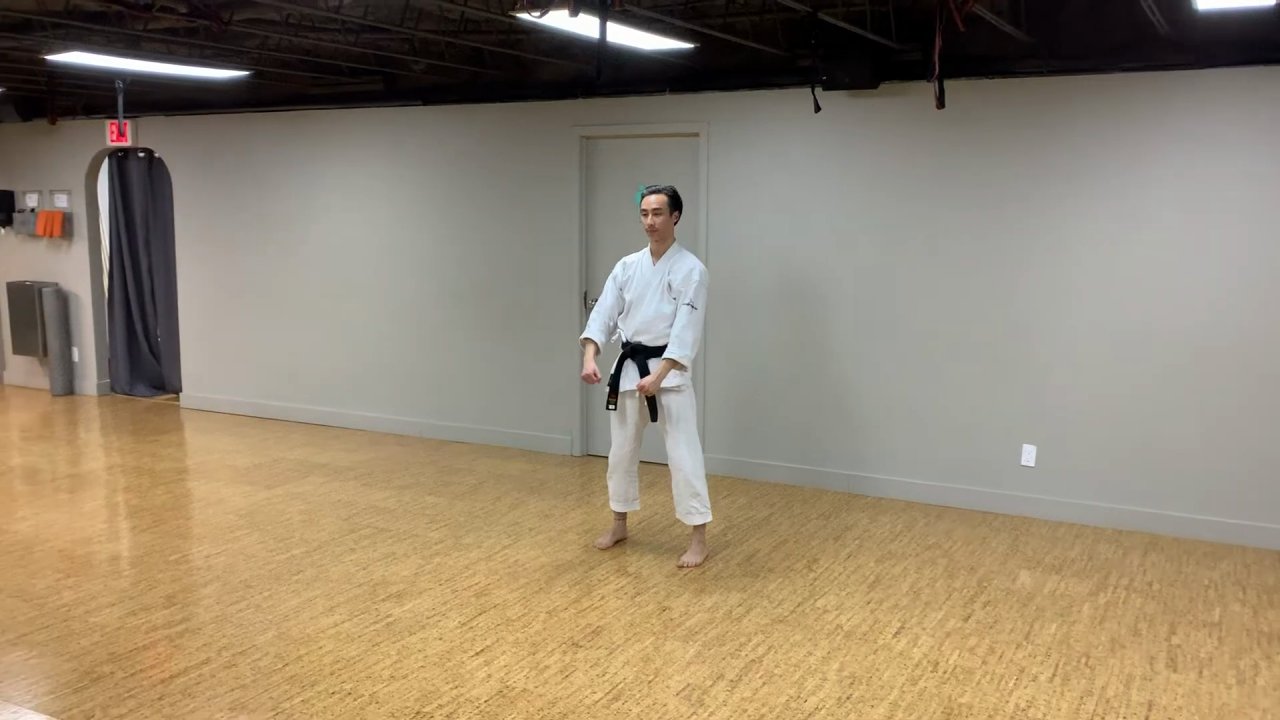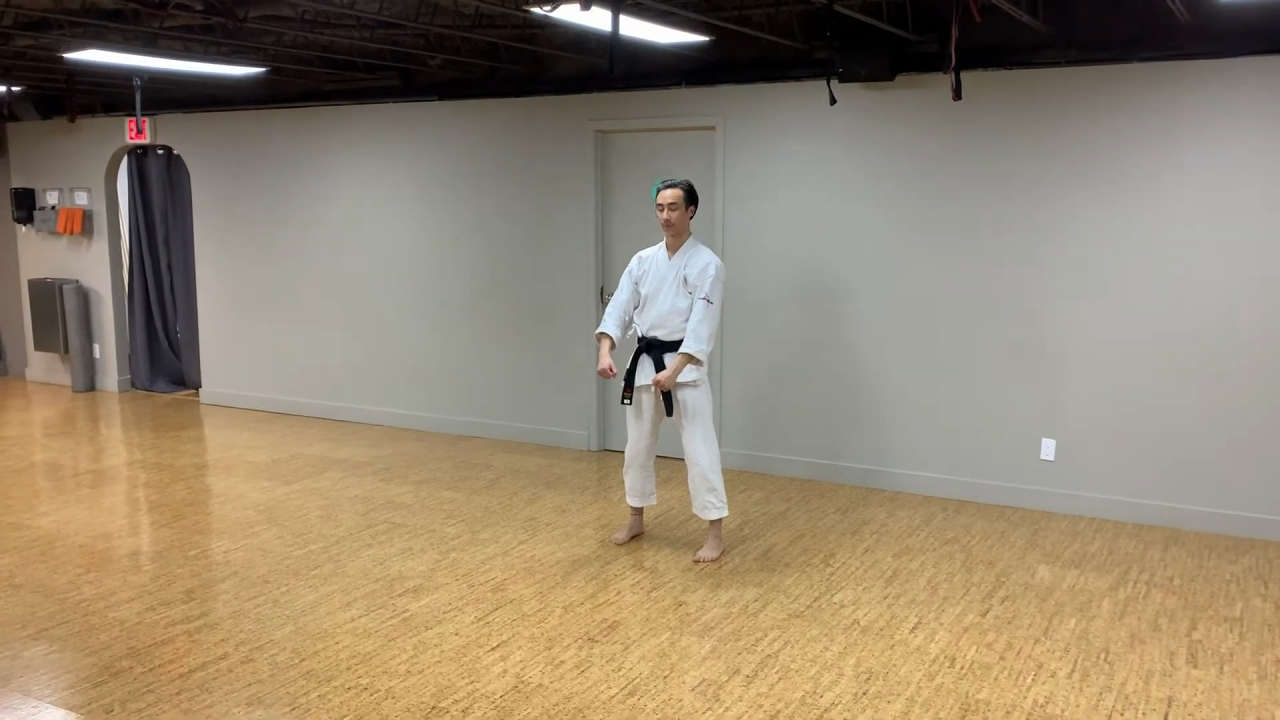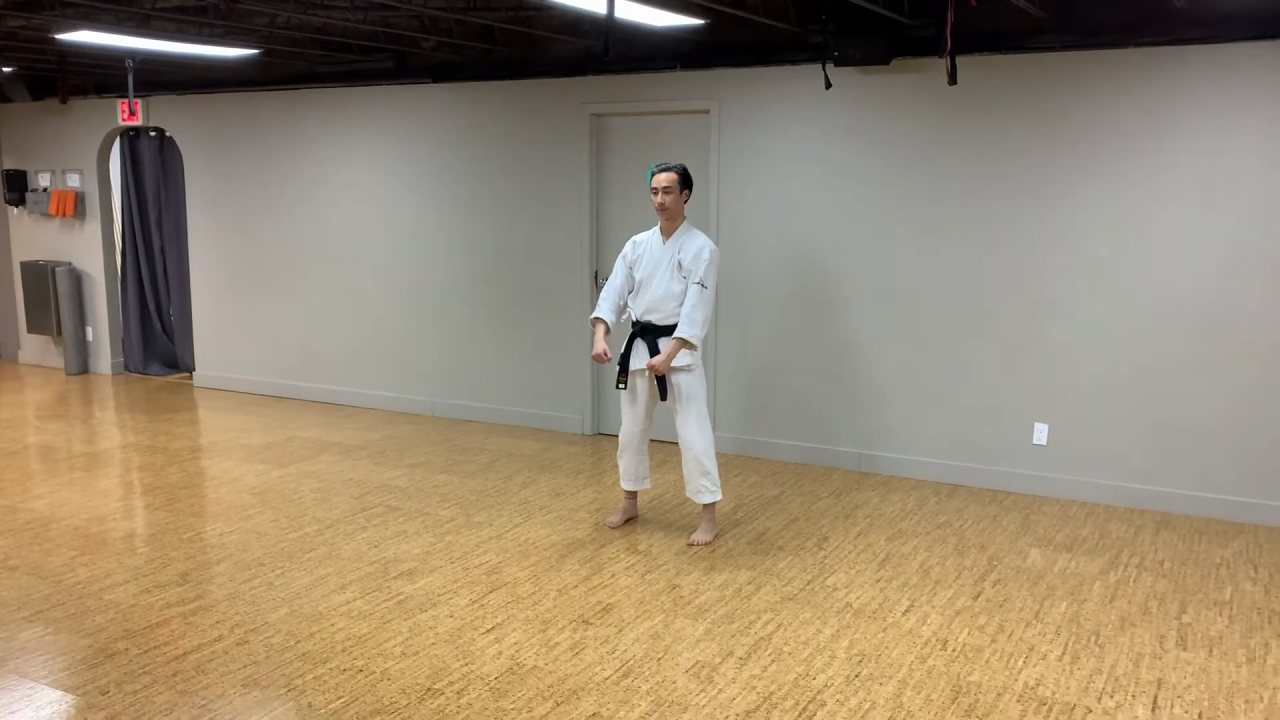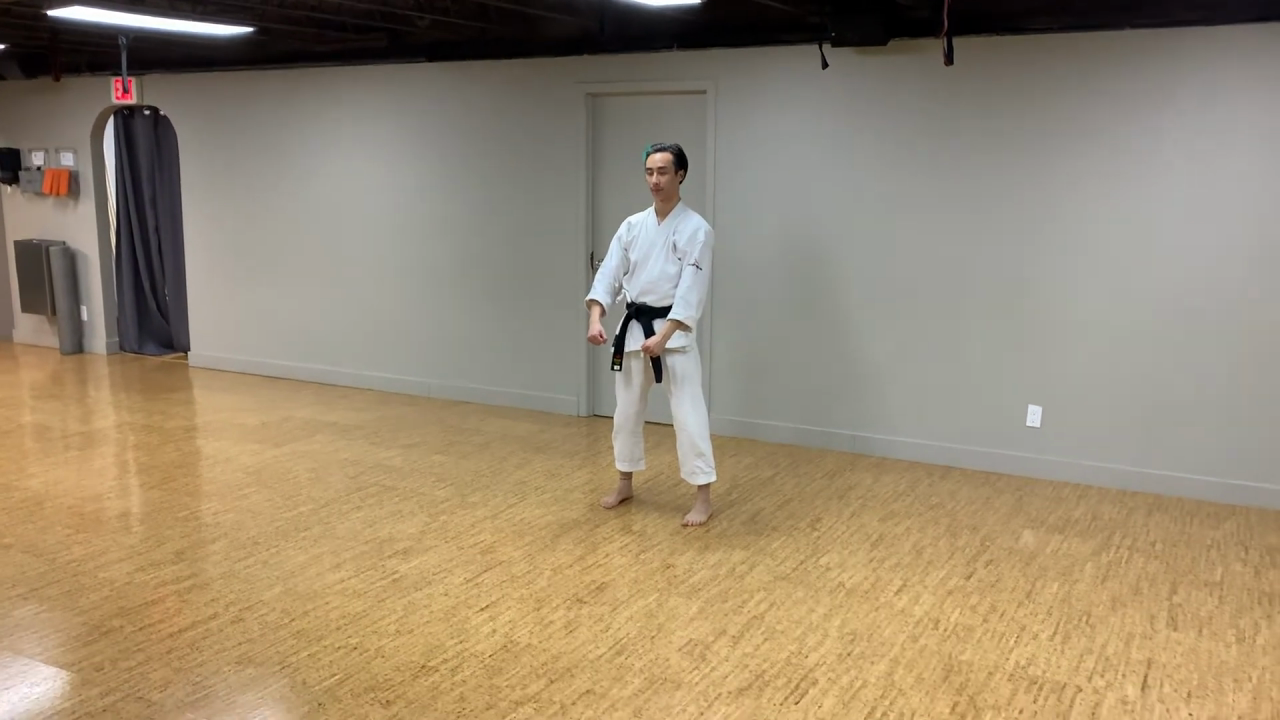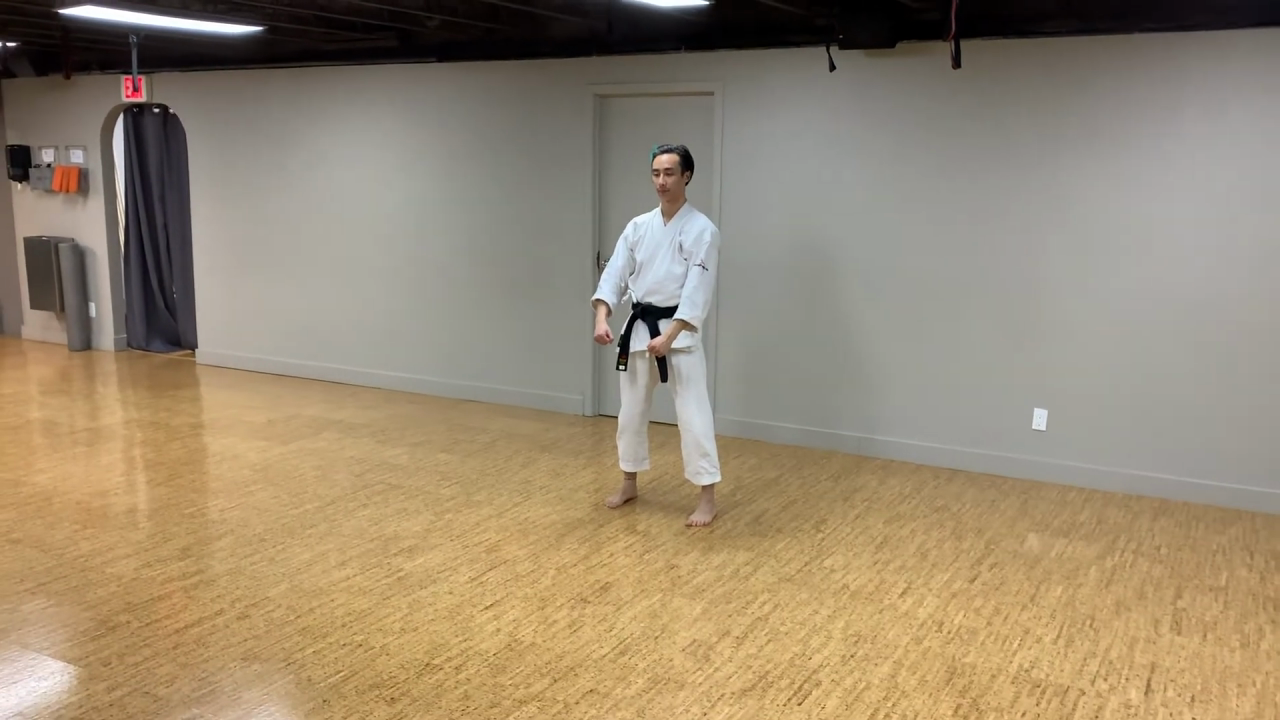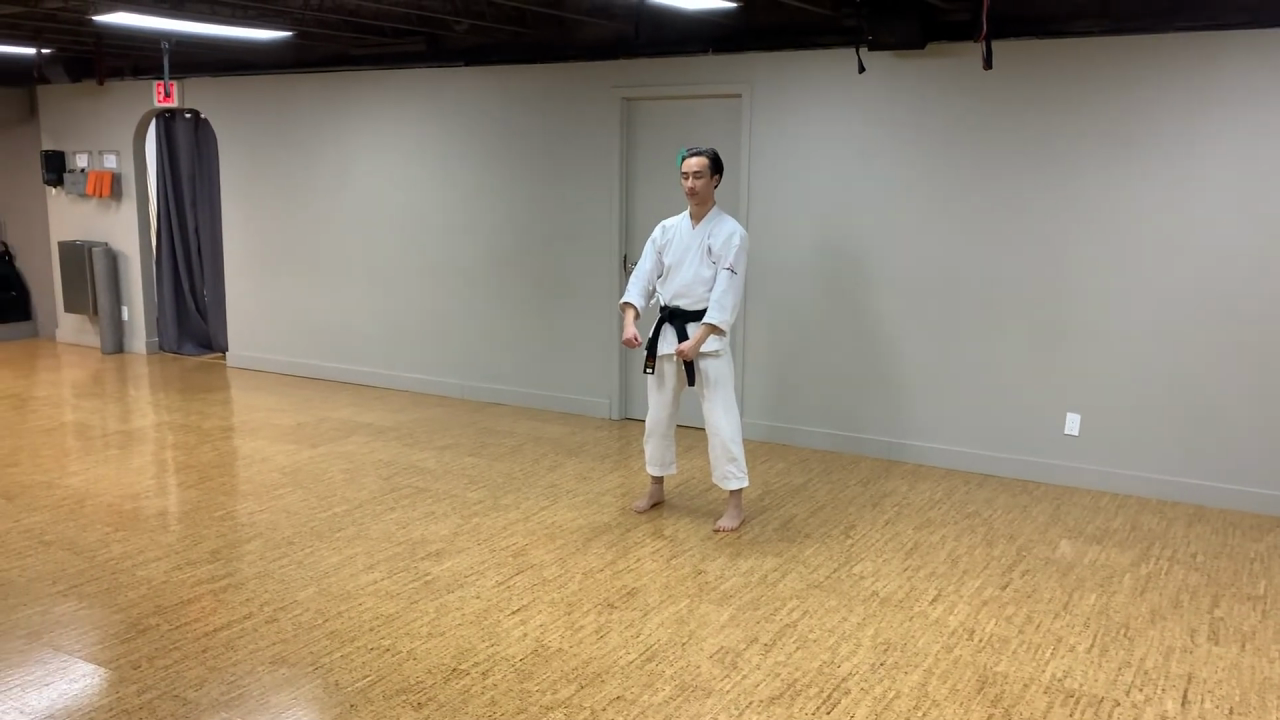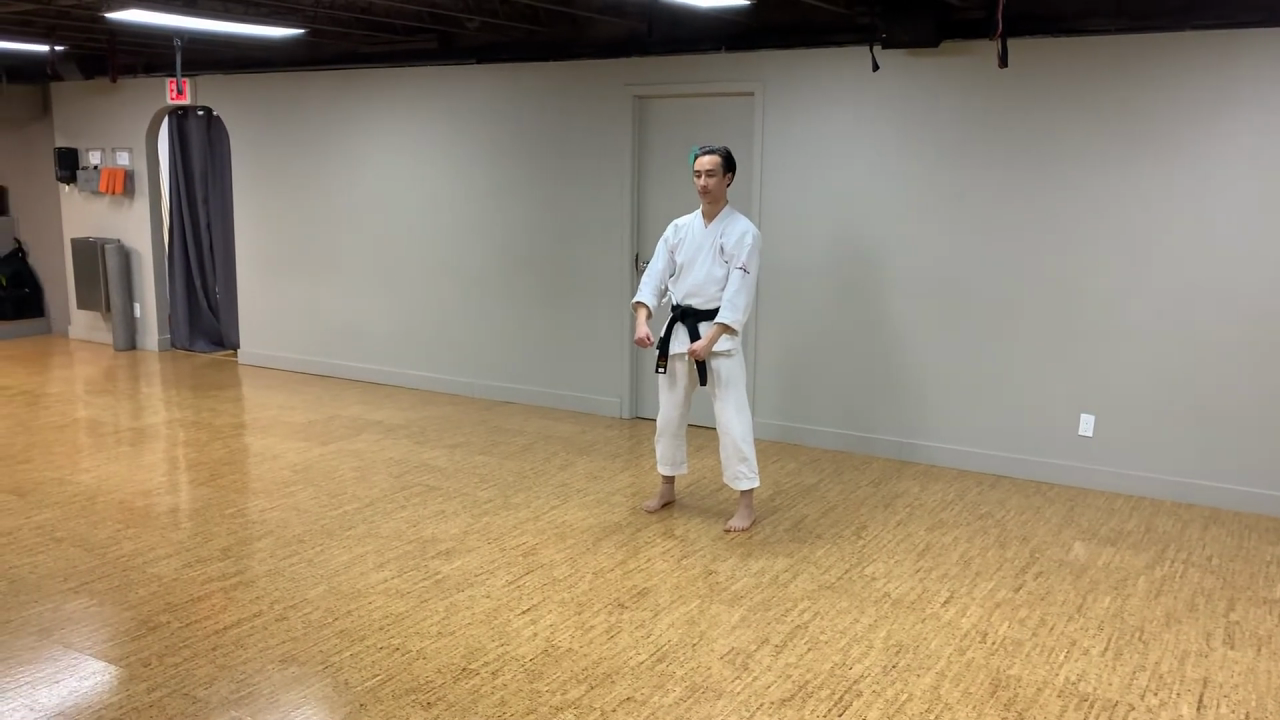
dt=0.7s
person 1, frame 1
left shoulder: (690, 270)
right shoulder: (627, 266)
left elbow: (686, 331)
right elbow: (604, 314)
left wrist: (658, 376)
right wrist: (589, 358)
left hip: (669, 371)
right hip: (627, 368)
left knee: (683, 454)
right knee: (621, 450)
left ankle: (698, 538)
right ankle: (619, 524)
person 1, frame 2
left shoulder: (706, 264)
right shoulder: (642, 260)
left elbow: (702, 325)
right elbow: (619, 309)
left wrist: (674, 370)
right wrist: (605, 352)
left hip: (684, 364)
right hip: (643, 362)
left knee: (699, 448)
right knee: (638, 444)
left ankle: (715, 533)
right ankle: (636, 519)
person 1, frame 3
left shoulder: (701, 248)
right shoulder: (637, 245)
left elbow: (697, 310)
right elbow: (614, 293)
left wrist: (668, 355)
right wrist: (600, 337)
left hip: (680, 349)
right hip: (638, 346)
left knee: (693, 432)
right knee: (632, 428)
left ankle: (709, 516)
right ankle: (630, 503)
person 1, frame 4
left shoulder: (696, 229)
right shoulder: (632, 226)
left elbow: (692, 291)
right elbow: (609, 275)
left wrist: (663, 336)
right wrist: (596, 319)
left hip: (673, 330)
right hip: (632, 328)
left knee: (688, 413)
right knee: (627, 409)
left ankle: (703, 497)
right ankle: (625, 484)
person 1, frame 5
left shoulder: (702, 230)
right shoulder: (638, 226)
left elbow: (698, 291)
right elbow: (615, 275)
left wrist: (669, 337)
right wrist: (602, 319)
left hip: (680, 331)
right hip: (637, 327)
left knee: (693, 414)
right knee: (631, 409)
left ankle: (708, 497)
right ankle: (629, 484)
person 1, frame 6
left shoulder: (731, 233)
right shoulder: (666, 229)
left elbow: (726, 295)
right elbow: (643, 278)
left wrist: (697, 340)
right wrist: (629, 322)
left hip: (708, 334)
right hip: (665, 332)
left knee: (721, 418)
right knee: (658, 414)
left ankle: (735, 502)
right ankle: (656, 487)
person 1, frame 7
left shoulder: (743, 232)
right shoulder: (678, 228)
left elbow: (739, 295)
right elbow: (655, 278)
left wrist: (709, 340)
right wrist: (642, 321)
left hip: (720, 334)
right hip: (677, 330)
left knee: (732, 418)
right knee: (669, 413)
left ankle: (746, 503)
right ankle: (667, 488)
